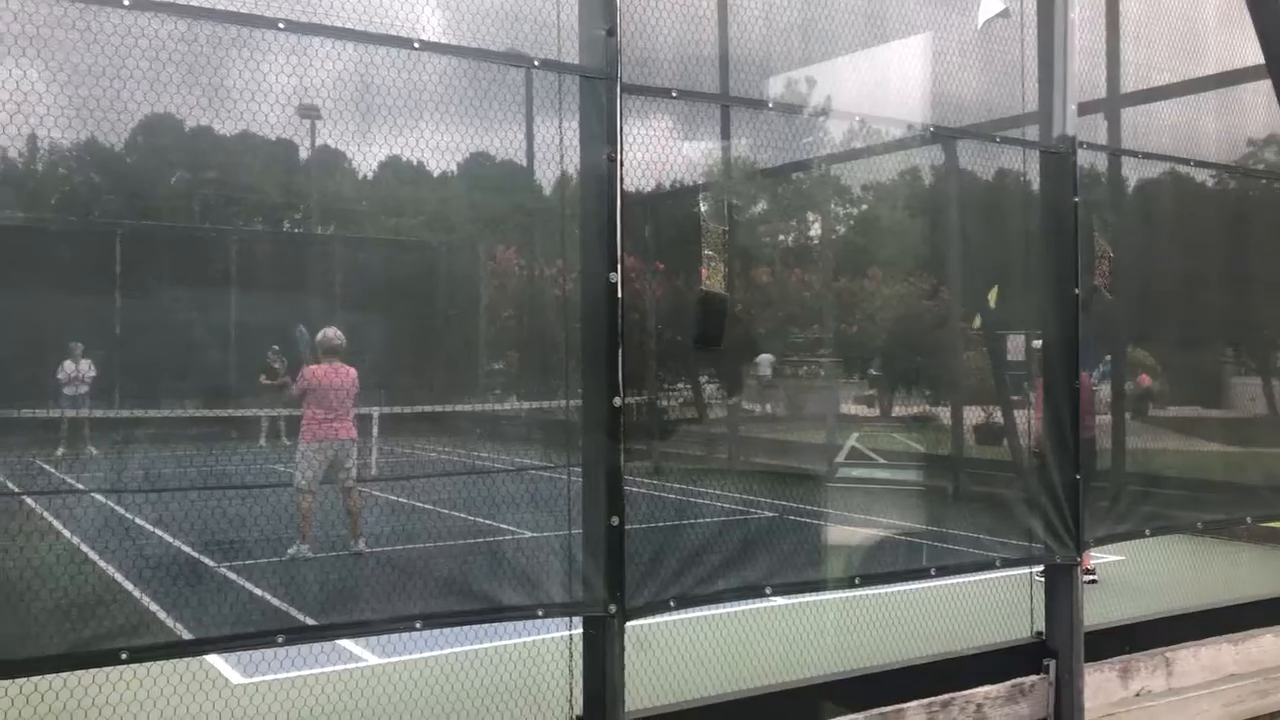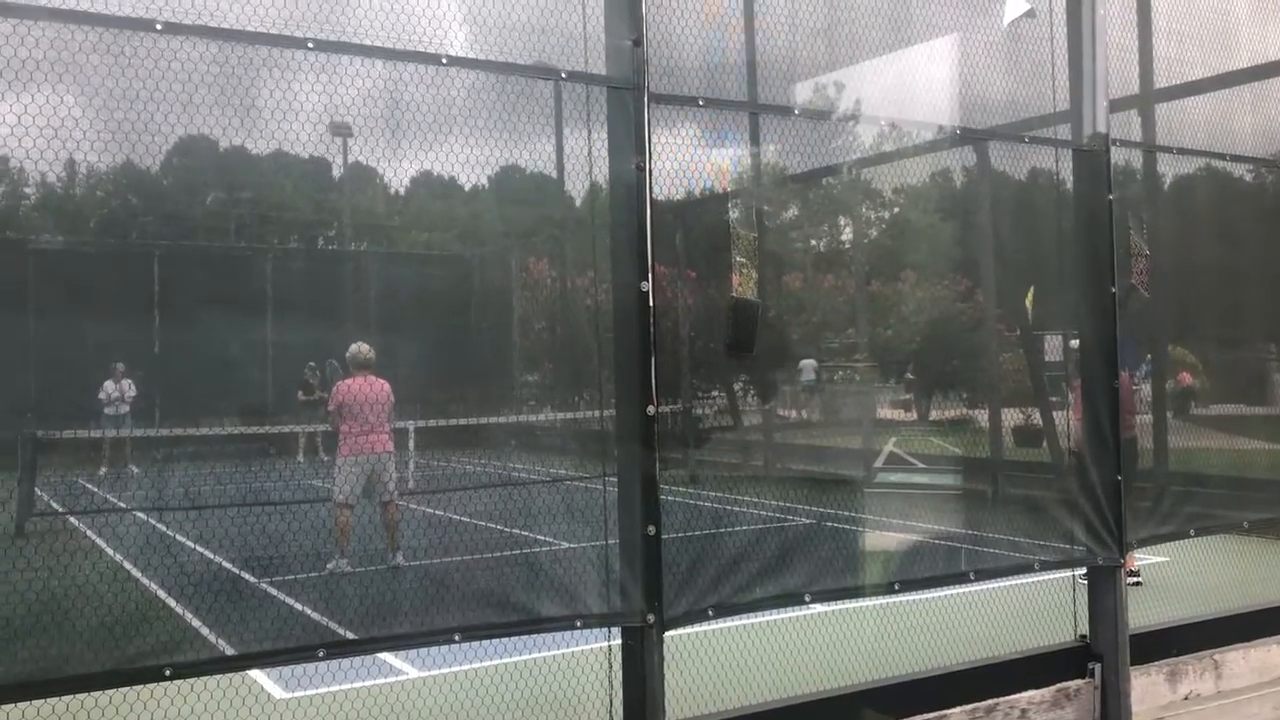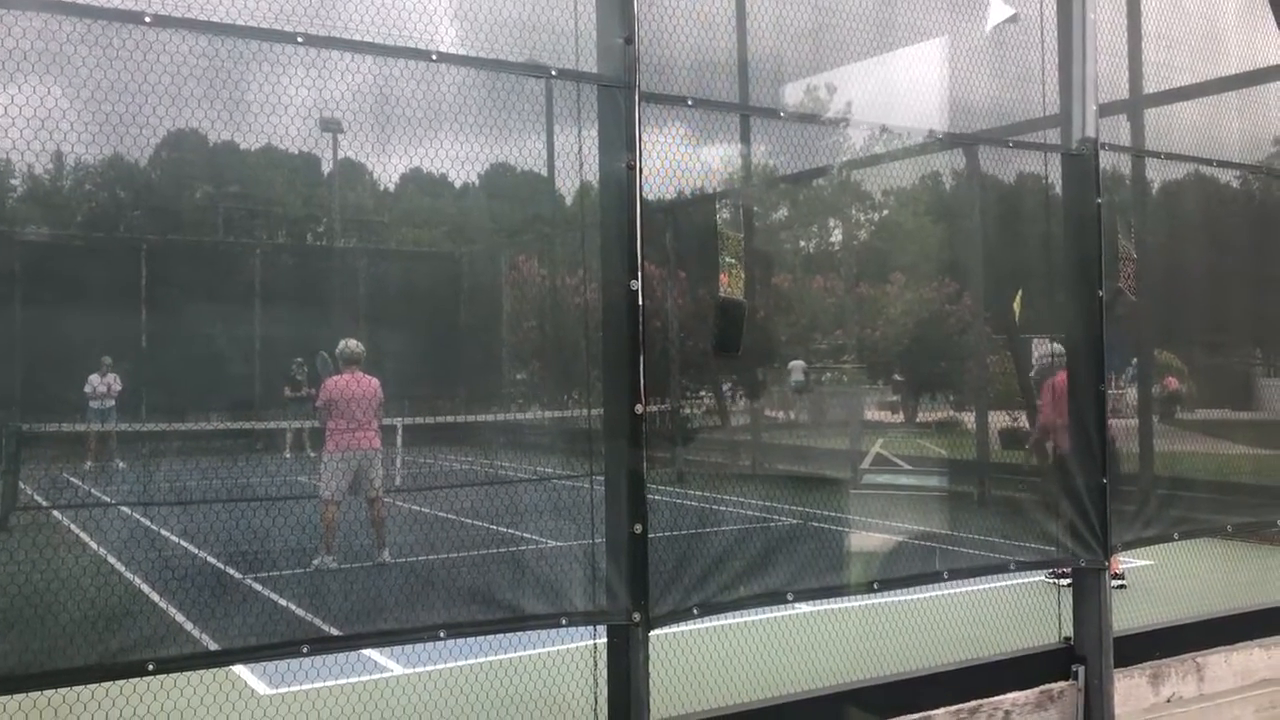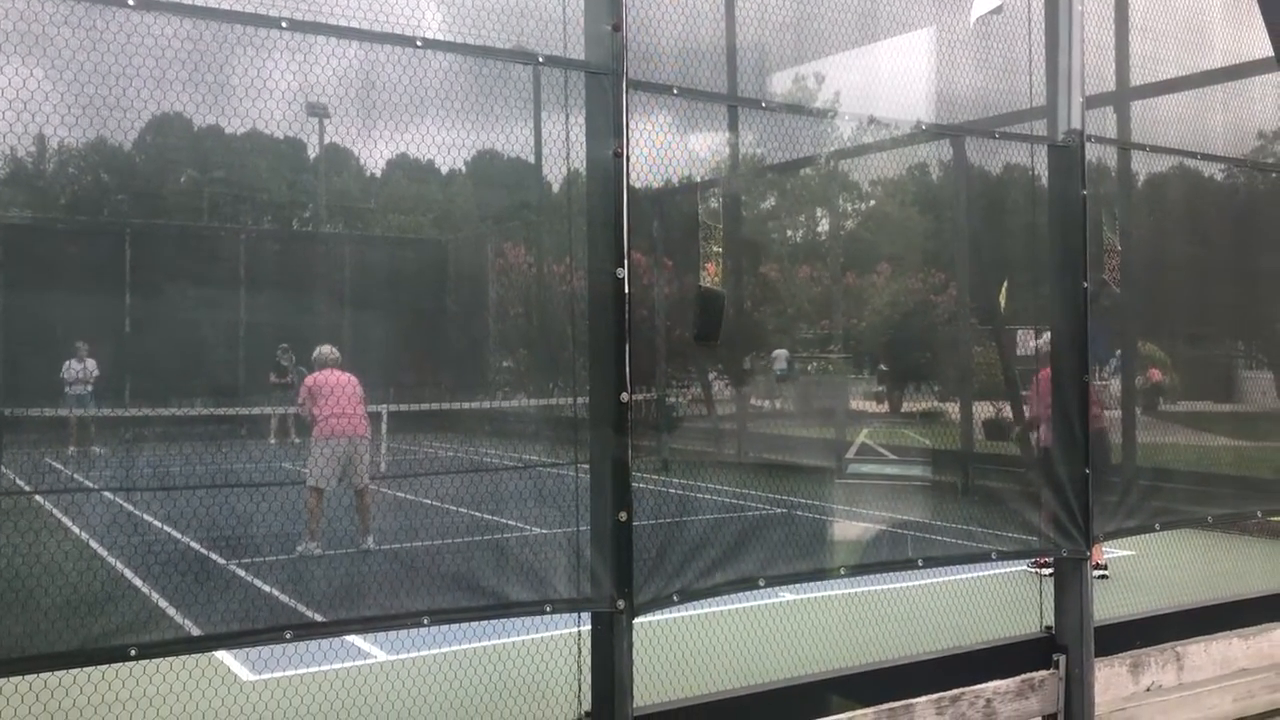
dt=1s
person 1, frame 1
left shoulder: (1047, 382)
right shoulder: (1084, 379)
left elbow: (1043, 421)
right elbow: (1090, 414)
left wrist: (1038, 448)
right hip: (1084, 446)
right ankle: (1086, 565)
person 1, frame 2
right shoulder: (1124, 377)
left elbow: (1084, 422)
right elbow: (1130, 413)
left wrist: (1075, 448)
right hip: (1126, 446)
right ankle: (1130, 567)
person 1, frame 3
left shoulder: (1052, 384)
left elbow: (1046, 426)
left wrist: (1033, 446)
left hip: (1071, 453)
left ankle: (1067, 569)
right ankle: (1115, 570)
person 1, frame 4
left shoulder: (1043, 377)
left elbow: (1038, 417)
right elbow: (1096, 408)
left wrist: (1021, 431)
right hip: (1095, 438)
left ankle: (1047, 558)
right ankle: (1097, 559)
person 2, frame 1
left shoulder: (310, 373)
right shoulder: (352, 374)
left elbow: (293, 395)
left hip: (315, 438)
right hip: (346, 437)
left knee: (306, 490)
right knee: (350, 488)
left ankle: (304, 544)
right ankle: (357, 540)
person 2, frame 2
left shoulder: (341, 388)
right shoulder: (385, 387)
left elbow: (335, 424)
left hip: (352, 452)
right hip: (383, 450)
left knee: (343, 504)
right knee: (389, 502)
left ankle: (342, 559)
right ankle: (395, 554)
person 2, frame 3
left shoulder: (330, 384)
right shoulder: (374, 384)
left elbow: (324, 420)
right elbow: (379, 417)
left hip: (339, 448)
right hip: (370, 446)
left knee: (330, 501)
right knee: (376, 499)
left ankle: (328, 555)
right ankle: (382, 550)
person 2, frame 4
left shoulder: (310, 380)
right shoulder: (352, 379)
left elbow: (307, 413)
left hip: (328, 434)
right hip: (359, 432)
left knee: (315, 488)
right knee: (362, 487)
left ankle: (312, 542)
right ankle: (367, 538)
